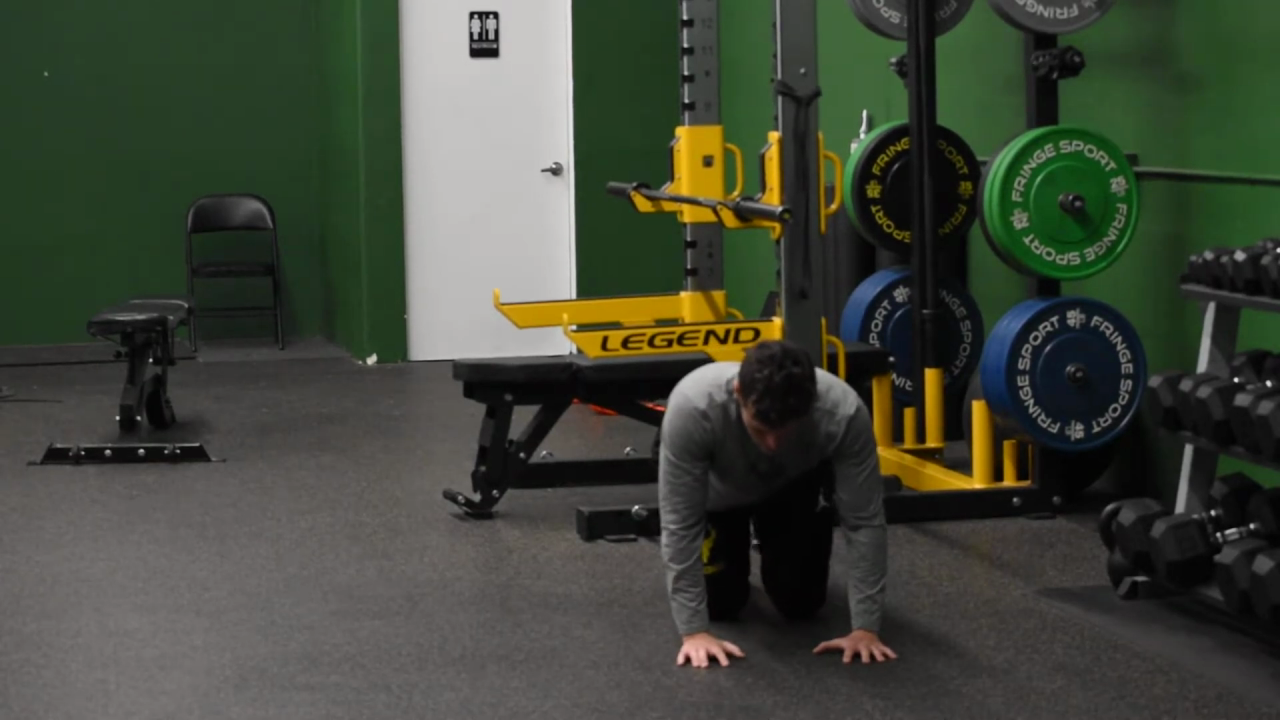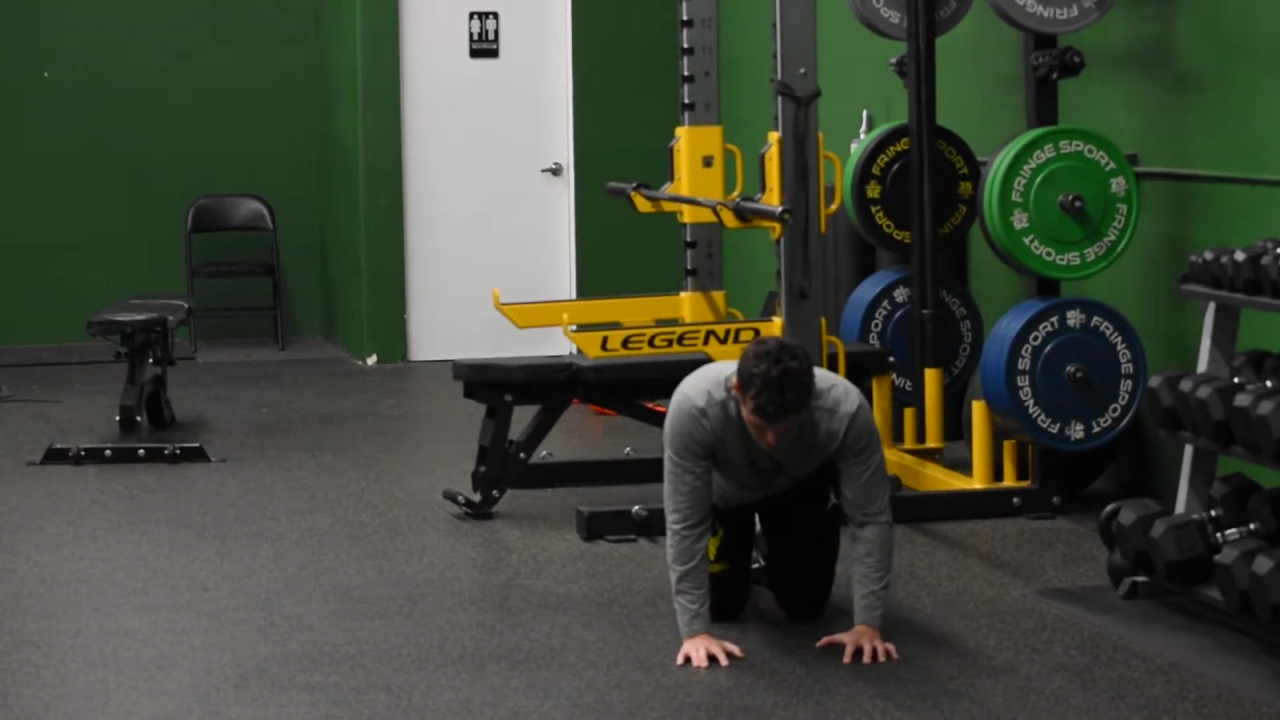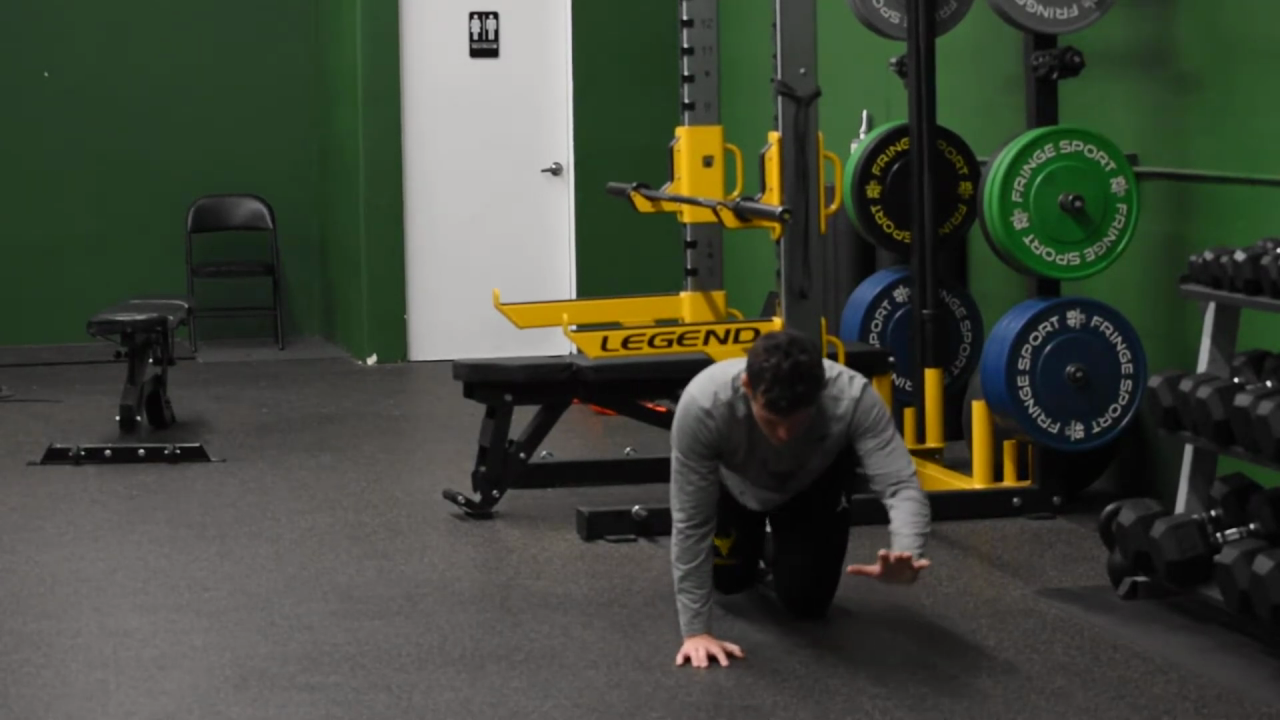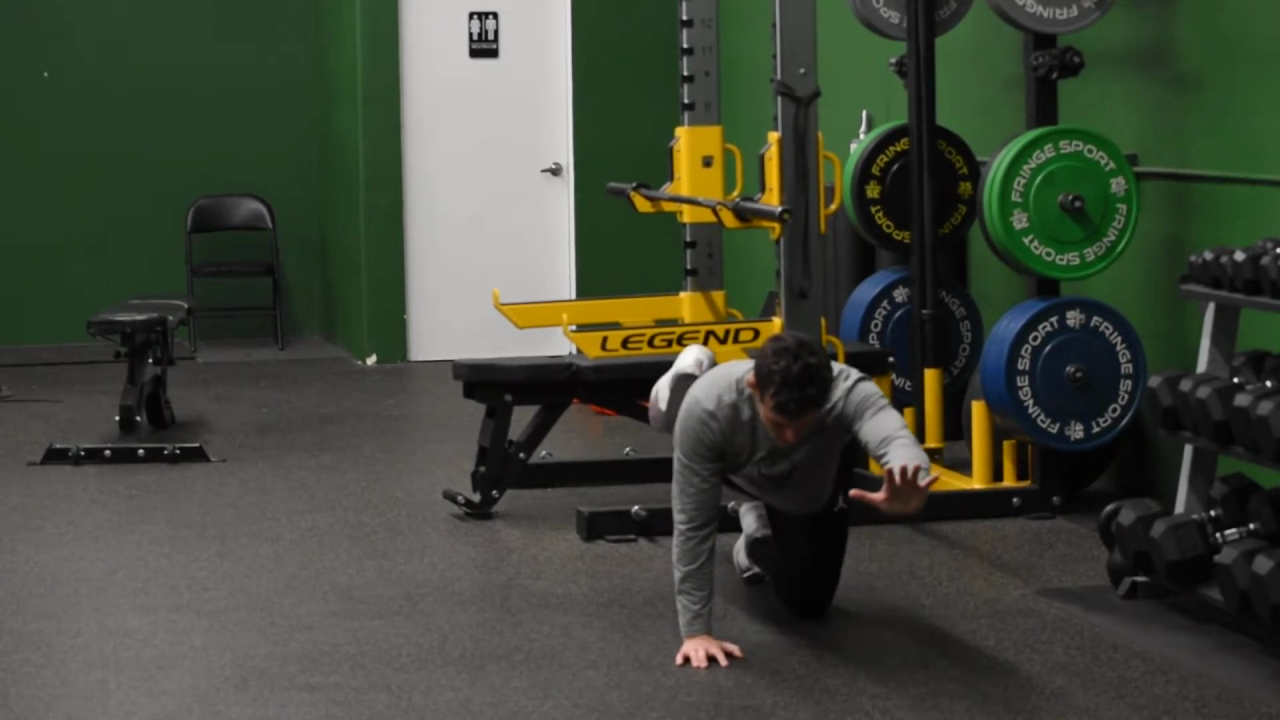
dt=0.5s
person 1, frame 1
left shoulder: (843, 413)
right shoulder: (693, 406)
left elbow: (864, 521)
right elbow: (680, 522)
left wrist: (865, 627)
right wrist: (693, 630)
left hip: (795, 485)
right hip: (714, 490)
left knee: (800, 604)
right knee: (720, 604)
left ankle: (771, 543)
person 1, frame 2
left shoulder: (845, 410)
right shoulder: (694, 405)
left elbow: (870, 518)
right elbow: (684, 521)
left wrist: (866, 621)
right wrist: (694, 630)
left hip: (802, 486)
right hip: (721, 488)
left knee: (804, 606)
right knee: (721, 605)
left ankle: (772, 549)
person 1, frame 3
left shoulder: (853, 398)
right shoulder: (704, 405)
left elbow: (901, 485)
right elbow: (690, 520)
left wrist: (906, 554)
right wrist: (695, 630)
right hip: (735, 485)
left knee: (807, 603)
right knee: (729, 581)
left ankle: (774, 546)
person 1, frame 4
left shoulder: (851, 395)
right shoulder: (708, 405)
left elbow: (895, 441)
right elbow: (692, 522)
left wrist: (909, 492)
right wrist: (695, 630)
right hip: (742, 470)
left knee: (808, 603)
left ankle: (761, 534)
right ankle: (684, 381)
